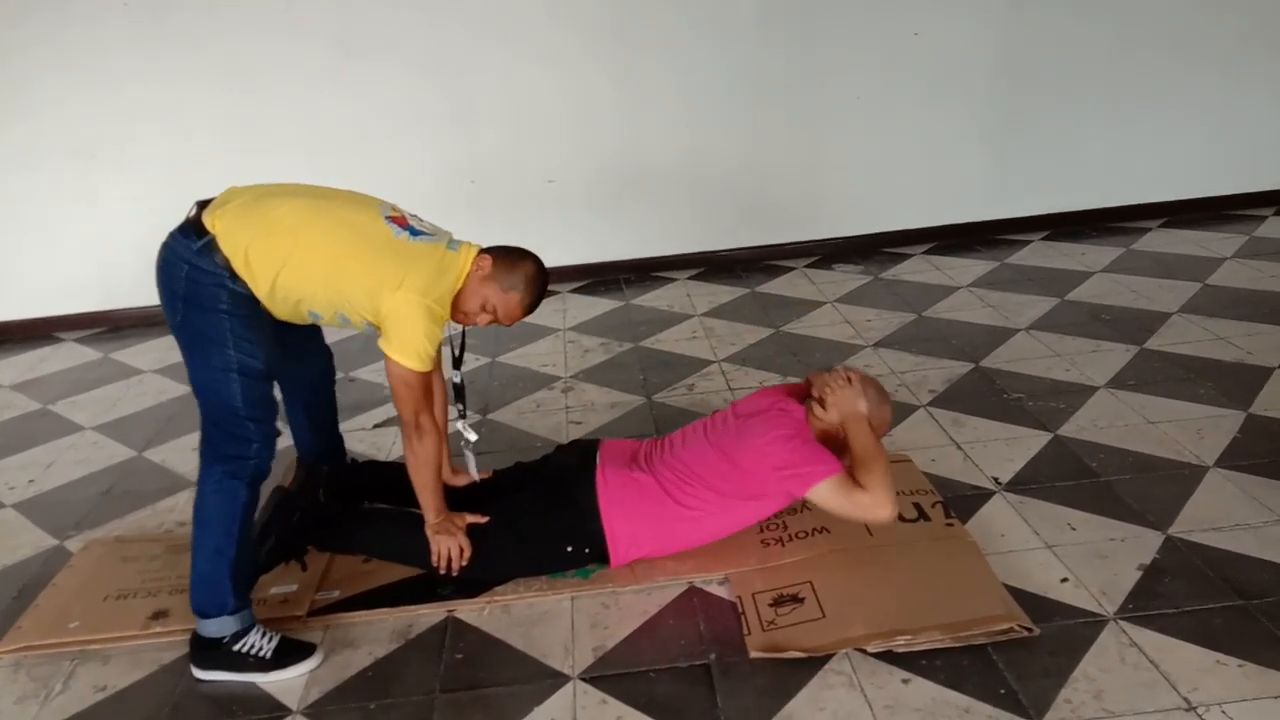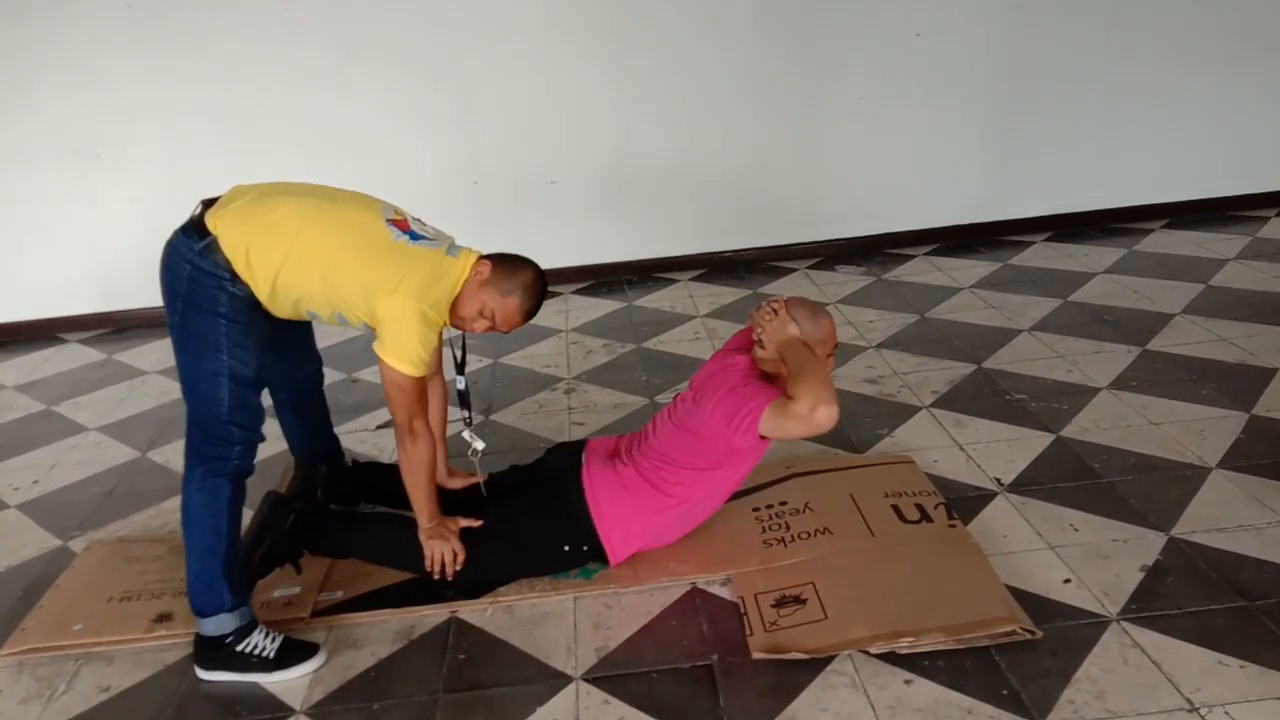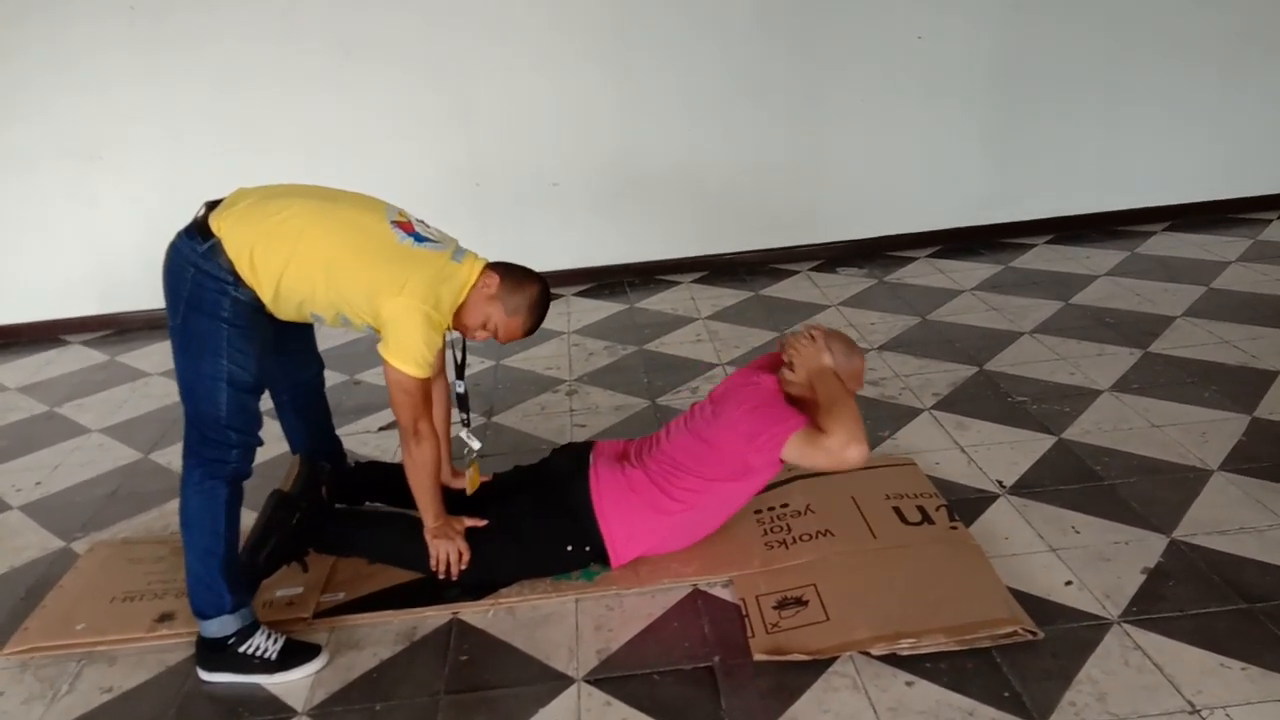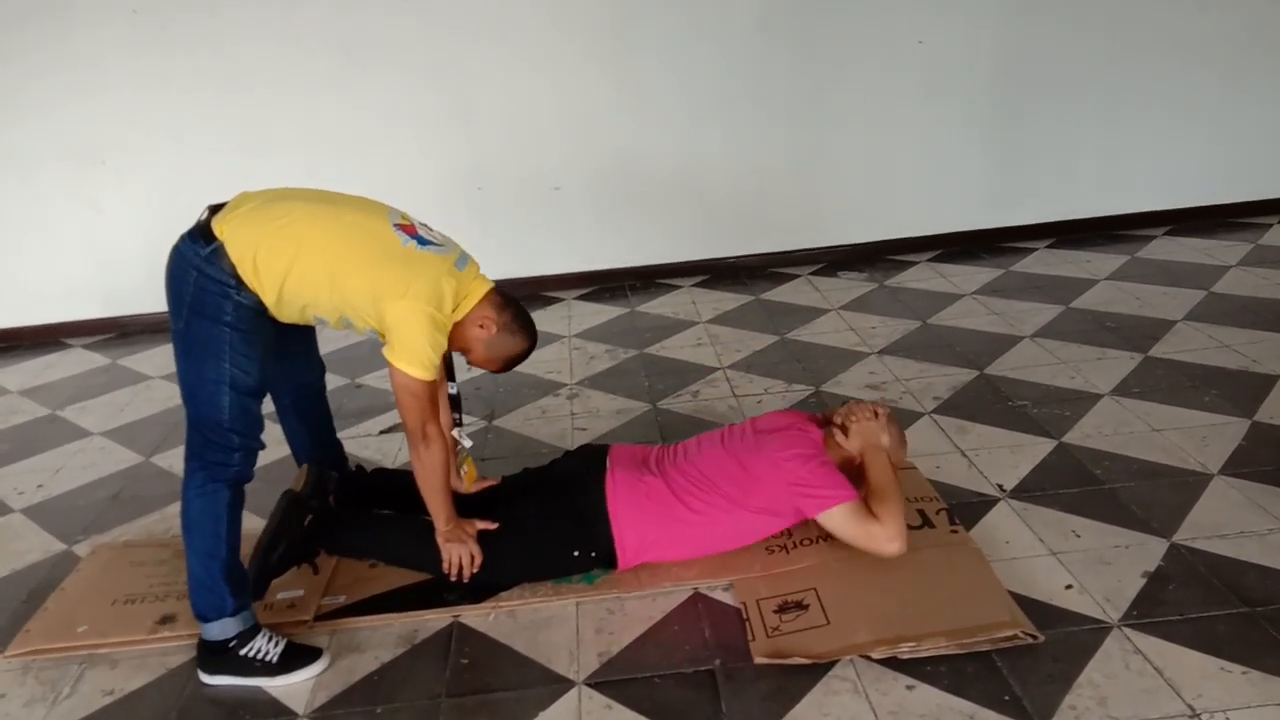
dt=0.3s
person 1, frame 1
left shoulder: (787, 400)
right shoulder: (792, 445)
left elbow: (821, 387)
right elbow: (879, 504)
left wrist: (848, 418)
right wrist: (858, 421)
left hip: (594, 469)
right hip: (593, 527)
left knee: (466, 499)
left ankle: (333, 484)
right ankle: (309, 522)
person 1, frame 2
left shoulder: (743, 353)
right shoulder: (745, 396)
left elbow: (768, 325)
right elbow: (818, 412)
right wrist: (793, 342)
left hip: (580, 469)
right hip: (582, 523)
left knee: (459, 501)
right knee: (450, 560)
left ankle: (333, 481)
right ankle: (300, 527)
person 1, frame 3
left shoulder: (763, 377)
right shoulder: (767, 415)
left elbow: (790, 356)
right elbow: (849, 450)
right wrist: (821, 378)
left hip: (584, 471)
right hip: (586, 526)
left knee: (461, 502)
left ankle: (330, 482)
right ankle: (307, 527)
person 1, frame 4
left shoulder: (800, 424)
right shoulder: (806, 467)
right elbow: (888, 537)
left wrist: (859, 433)
right wrist: (877, 451)
left hip: (600, 473)
right hip: (597, 528)
left knee: (469, 506)
left ankle: (340, 489)
right ankle: (318, 529)
person 2, frame 1
left shoulder: (443, 261)
right shoulder: (418, 297)
left elbow: (430, 376)
right elbow: (418, 422)
left wrist: (444, 470)
right wrist: (436, 520)
left hip: (245, 243)
right hip: (208, 270)
left knee: (312, 379)
right knee: (243, 446)
right ankle: (220, 633)
person 2, frame 2
left shoulder: (444, 265)
right shoulder: (413, 301)
left elbow: (430, 378)
right elbow: (412, 427)
left wrist: (441, 471)
right wrist: (430, 524)
left hip: (247, 245)
right hip: (211, 269)
left knee: (302, 387)
right knee: (225, 447)
right ankle: (222, 633)
person 2, frame 3
left shoulder: (453, 270)
right shoulder: (418, 305)
left elbow: (433, 379)
right elbow: (416, 430)
left wrist: (446, 473)
right wrist: (435, 525)
left hip: (253, 249)
right hip: (213, 271)
left knee: (303, 387)
right knee: (223, 450)
right ankle: (224, 635)
person 2, frame 4
left shoulder: (457, 278)
right shoulder: (422, 310)
left elbow: (435, 385)
right elbow: (424, 432)
left wrist: (452, 477)
right wrist: (447, 527)
left hip: (251, 250)
right hip: (218, 275)
left knee: (304, 391)
right knee: (225, 454)
right ankle: (225, 637)
